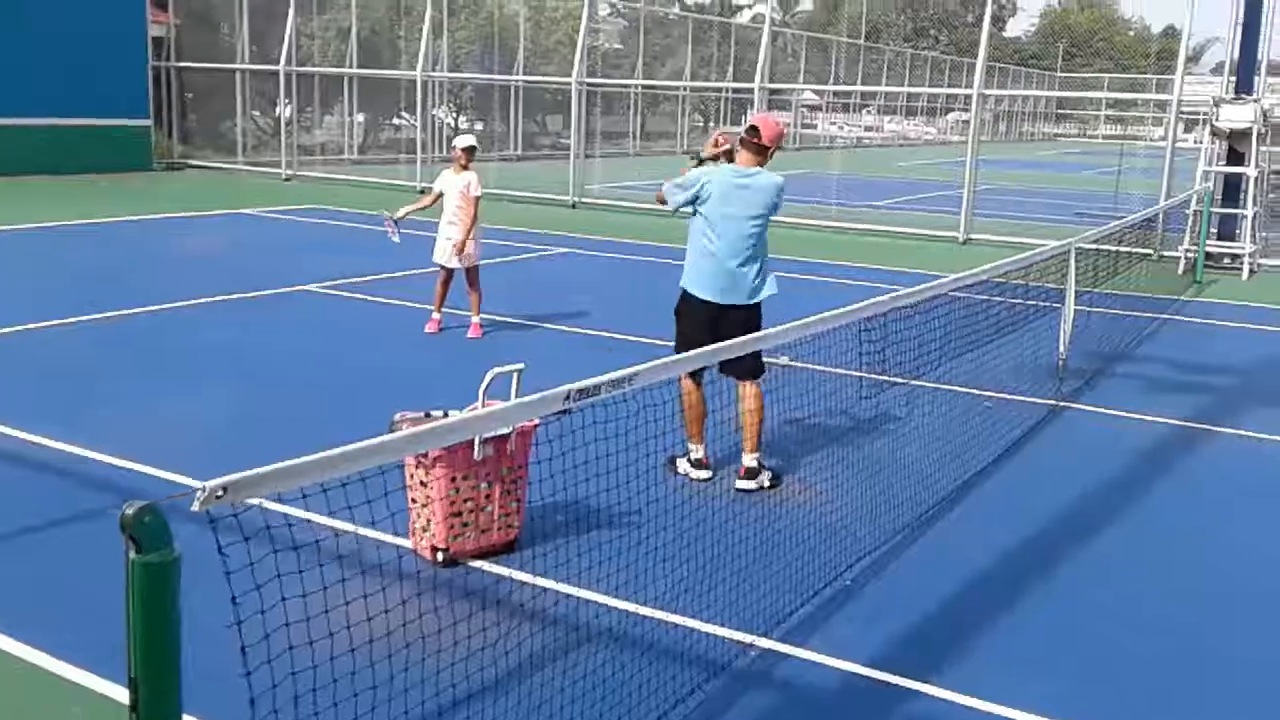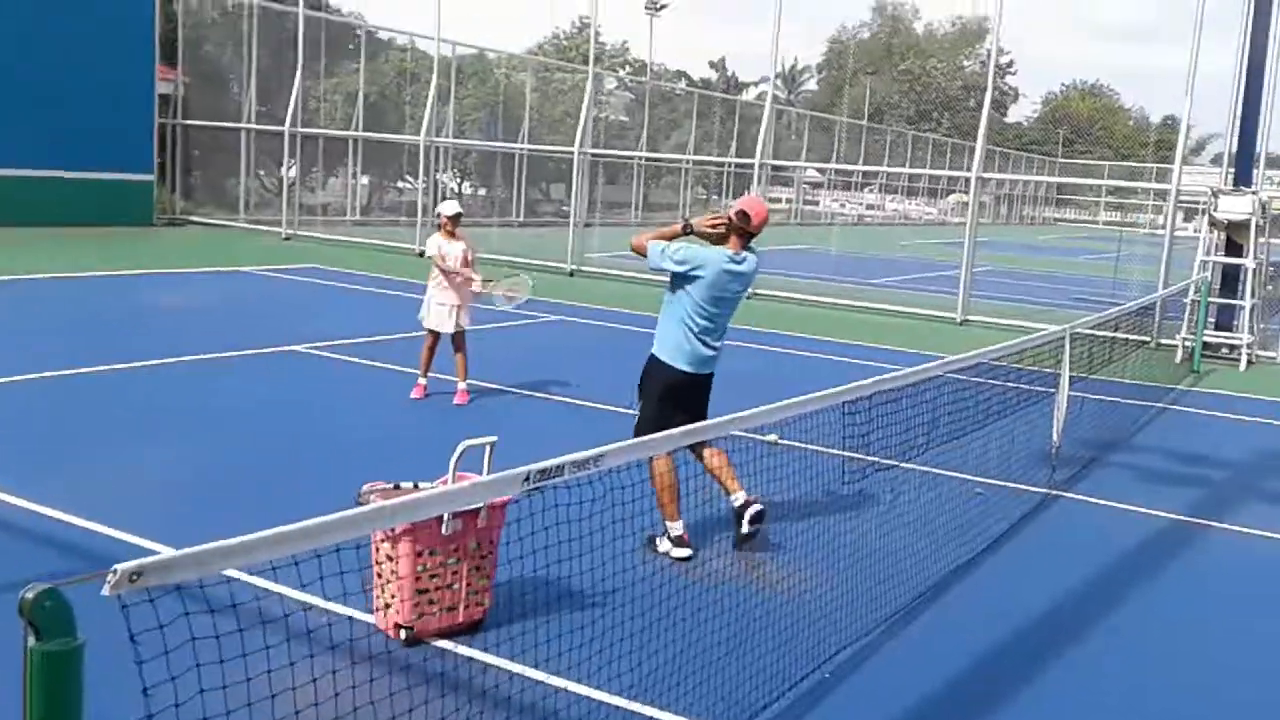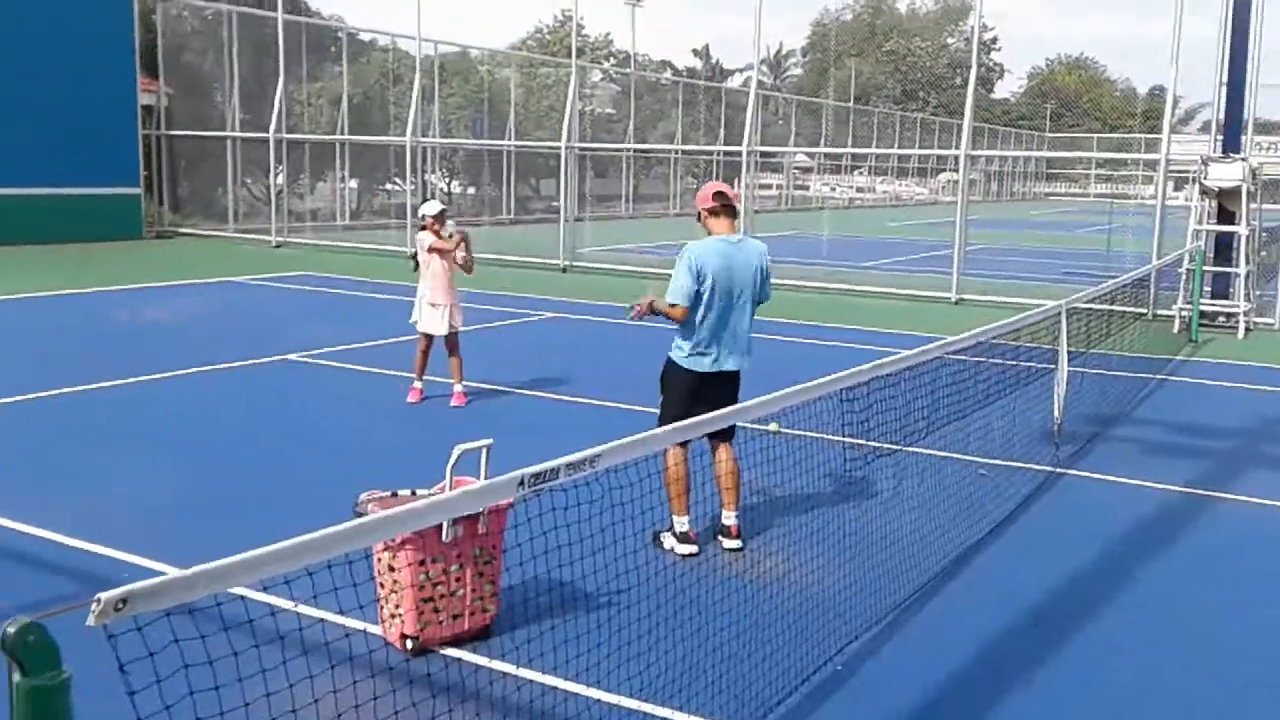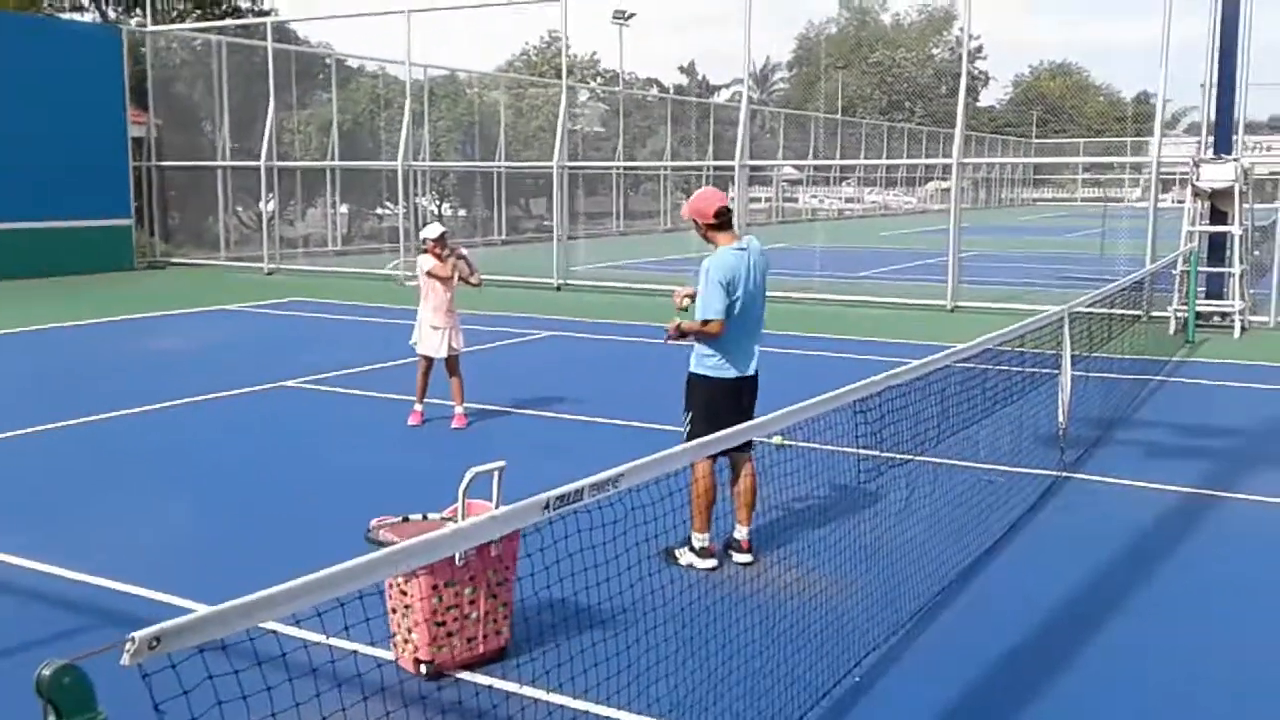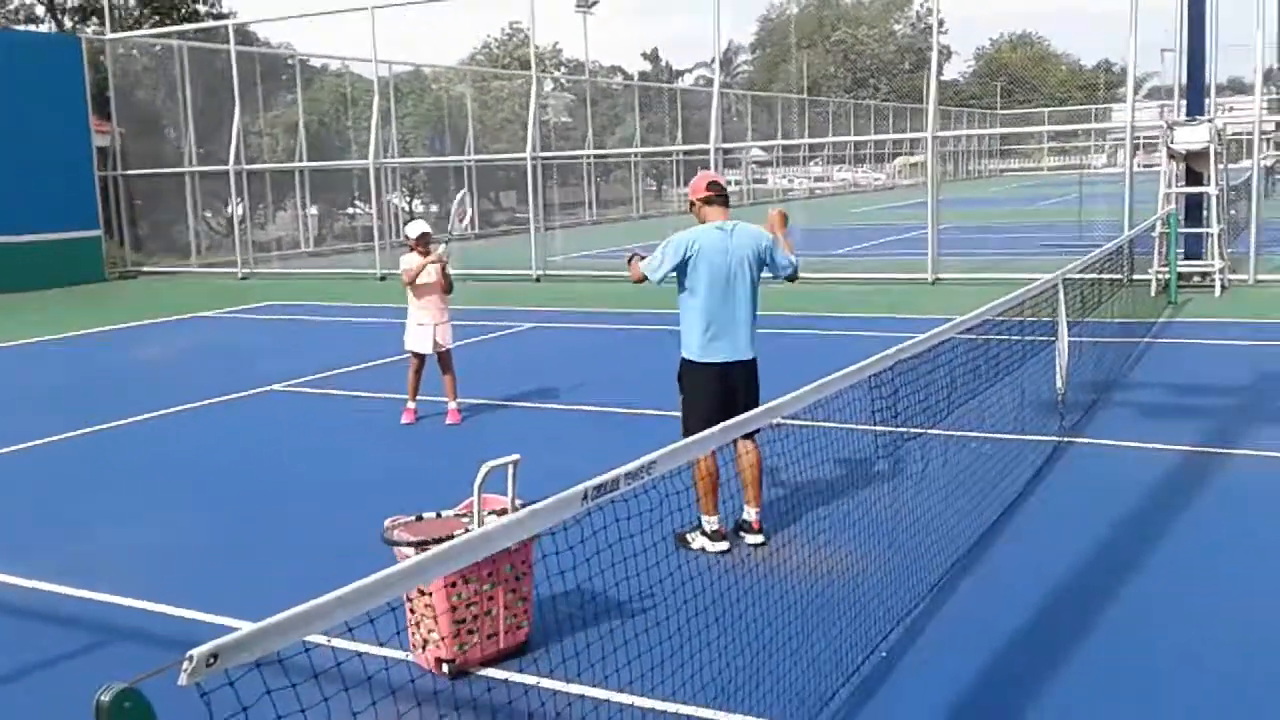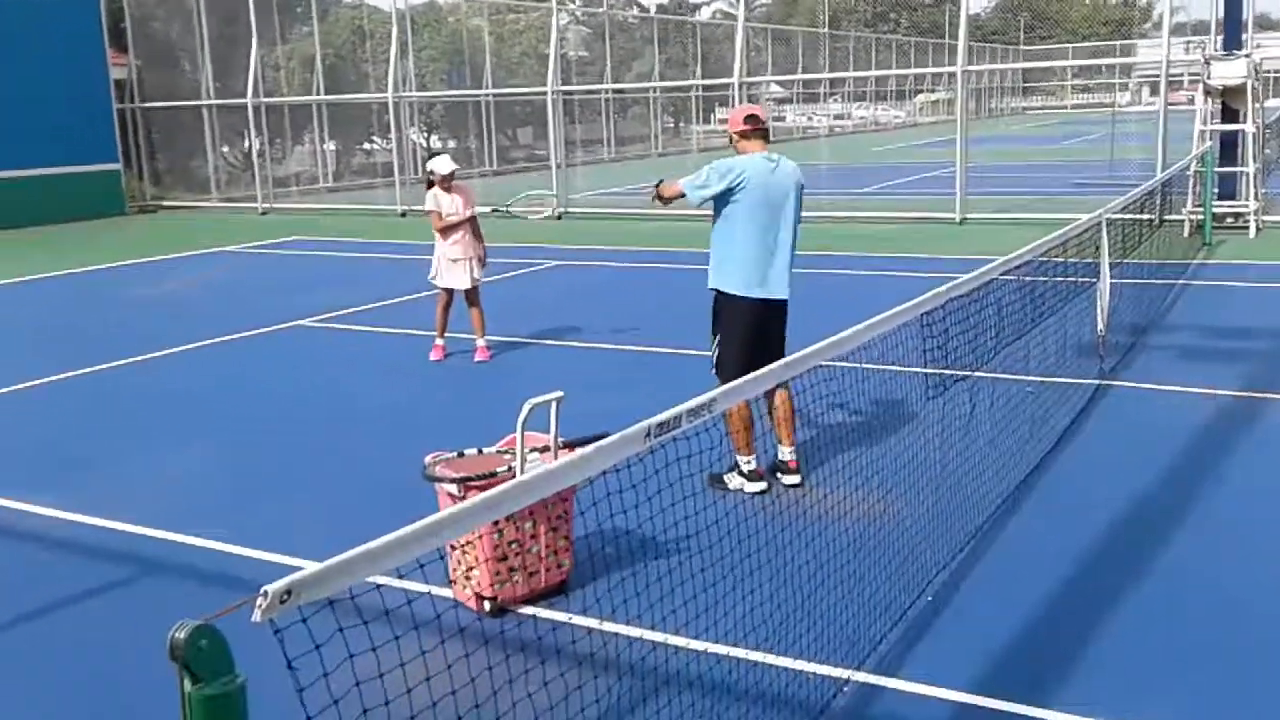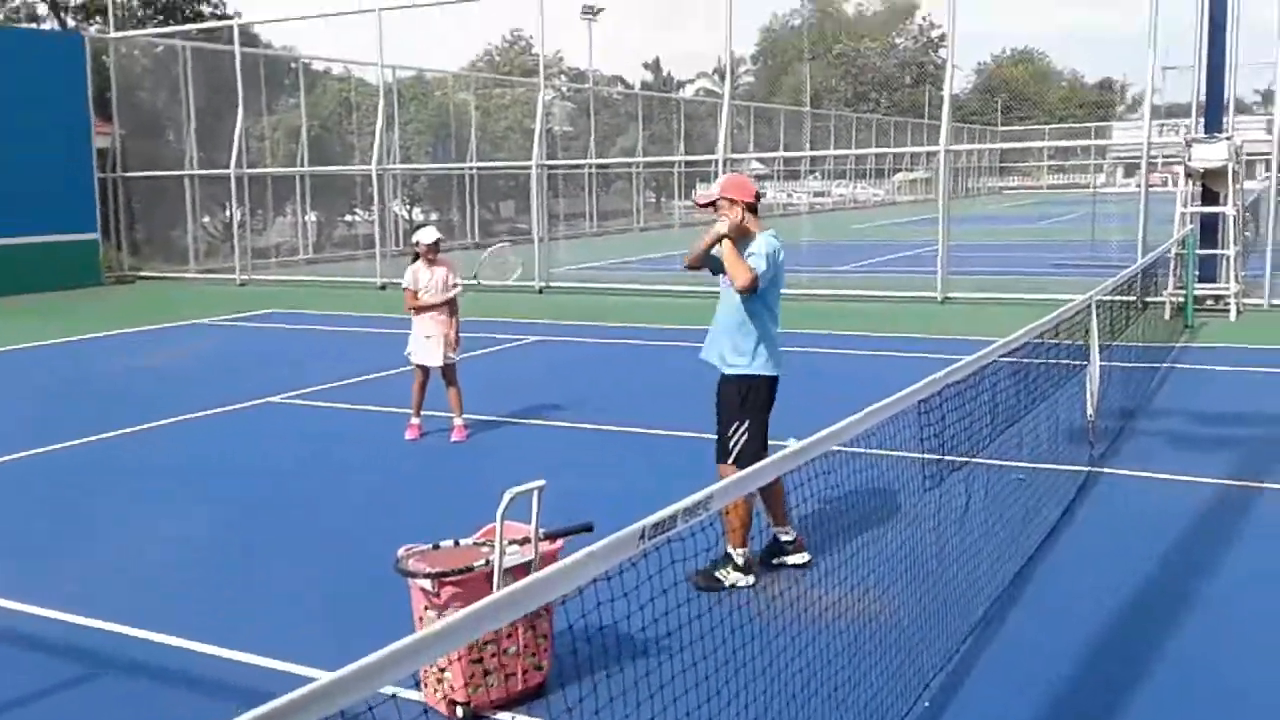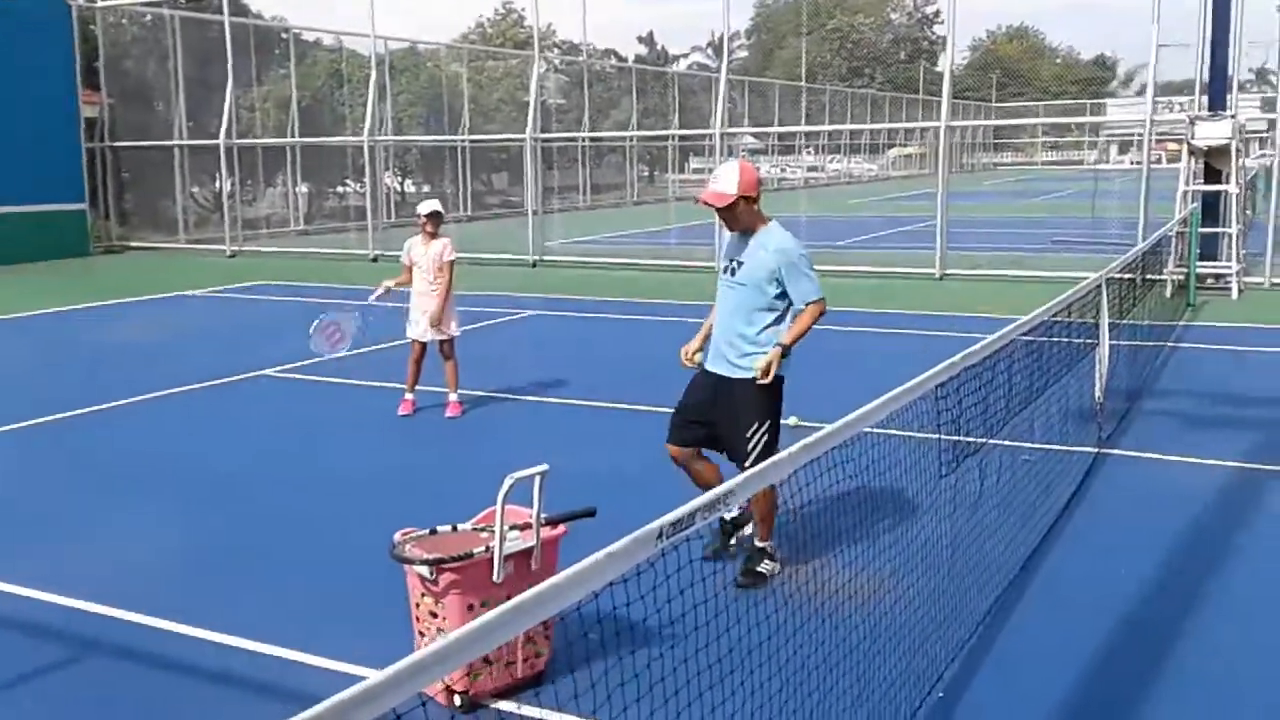
dt=0.5s
person 1, frame 1
left shoulder: (705, 178)
right shoulder: (774, 184)
left elbow: (663, 196)
left wrist: (703, 158)
right wrist: (730, 160)
left hip: (700, 294)
right hip: (745, 297)
left knee: (691, 375)
right knee: (749, 379)
left ankle: (697, 458)
right ankle: (751, 466)
person 1, frame 2
left shoulder: (696, 258)
right shoulder: (749, 265)
left elbow: (638, 243)
left wrist: (690, 227)
right wrist: (714, 237)
left hip: (668, 365)
right hip: (702, 368)
left knee: (659, 448)
right knee: (700, 442)
left ankle: (675, 536)
right ankle: (742, 500)
person 1, frame 3
left shoulder: (694, 253)
right shoulder: (758, 252)
left elbow: (678, 312)
left wrist: (652, 306)
left hip: (688, 364)
right hip: (730, 364)
left knee: (674, 443)
right knee: (723, 442)
left ankle: (681, 531)
right ankle: (730, 525)
person 1, frame 4
left shoulder: (715, 265)
right shoulder: (755, 250)
left elbow: (714, 327)
left wrist: (682, 328)
right wrist: (696, 294)
left hip: (712, 376)
right hip: (746, 373)
left knee: (701, 457)
right knee: (742, 456)
left ankle: (700, 546)
right ankle: (742, 540)
person 1, frame 5
left shoulder: (687, 241)
right shoulder: (758, 236)
left elbow: (639, 275)
right elbow: (790, 271)
left wrist: (635, 259)
right wrist: (779, 231)
left hip: (701, 358)
right hip: (743, 356)
right knee: (746, 437)
left ankle: (711, 529)
right ankle: (752, 521)
person 1, frame 6
left shoulder: (732, 169)
right shoulder: (792, 173)
left elbow: (671, 191)
left wrist: (660, 188)
left hip: (736, 293)
right hip: (775, 293)
left knee: (733, 384)
right knee: (776, 378)
left ankle: (747, 470)
right ankle: (788, 461)
person 1, frame 7
left shoulder: (764, 247)
right shoulder: (741, 243)
left elbow: (742, 282)
right elbow: (691, 262)
left wrist: (725, 241)
right wrist: (713, 238)
left hip: (749, 374)
right hip: (740, 370)
left knee: (732, 466)
right knee: (755, 462)
left ankle: (736, 561)
right ankle: (787, 541)
person 1, frame 8
left shoulder: (781, 247)
right shoulder: (732, 238)
left elbow: (815, 306)
left wrist: (781, 349)
right wrist: (701, 338)
left hip: (755, 377)
right hip: (715, 369)
left knee: (755, 468)
right knee: (680, 449)
left ankle: (763, 550)
right ankle: (734, 516)
person 2, frame 1
left shoulder: (472, 178)
right shoulder: (445, 175)
left elbow: (473, 213)
right elbow: (430, 199)
left wrist: (463, 238)
right wrist: (407, 209)
left hip: (465, 236)
right hip: (446, 234)
left knee: (472, 279)
right knee: (444, 277)
left ankle: (476, 321)
right ankle: (436, 316)
person 2, frame 2
left shoulder: (463, 243)
right shoulder: (433, 241)
left elbow: (469, 270)
right elbow: (441, 267)
left wrist: (475, 280)
right wrist: (462, 271)
left hip: (459, 300)
right hip: (437, 298)
left knee: (459, 344)
right knee: (430, 342)
left ankle: (462, 387)
right ankle: (421, 382)
person 2, frame 3
left shoulder: (451, 241)
right shoulder: (422, 237)
left elbow: (468, 269)
right elbow: (449, 247)
left wrist: (466, 242)
right wrist: (460, 237)
left hip: (449, 300)
right hip: (429, 300)
left knee: (453, 346)
right knee: (424, 345)
left ankle: (458, 389)
right ankle: (417, 386)
person 2, frame 4
left shoulder: (453, 264)
right shoulder: (423, 260)
left elbow: (476, 281)
right elbow: (446, 273)
left wrist: (464, 258)
right wrist: (453, 256)
left hip: (449, 322)
right hip: (429, 322)
left knee: (453, 368)
right knee: (424, 367)
left ankle: (459, 411)
right ankle: (417, 409)
person 2, frame 5
left shoulder: (439, 258)
right shoulder: (406, 259)
left elbow: (448, 290)
right elbow: (408, 281)
left wrist: (442, 268)
right wrist: (424, 263)
left hip: (439, 318)
right hip: (417, 319)
left knee: (446, 363)
right knee: (416, 364)
left ankle: (453, 407)
right ankle: (410, 407)
person 2, frame 6
left shoulder: (463, 190)
right shoulder: (433, 195)
left elbow: (474, 222)
right elbow: (438, 226)
left wrist: (482, 247)
right wrist: (464, 217)
left hip: (469, 252)
right hip: (447, 254)
left knee: (473, 299)
right knee: (444, 300)
left ankle: (481, 343)
right ankle: (439, 343)
person 2, frame 7
left shoulder: (446, 268)
right shoulder: (413, 271)
left elbow: (453, 302)
right elbow: (410, 304)
left wrist: (454, 329)
right wrist: (438, 300)
left hip: (444, 331)
right hip: (422, 332)
left knee: (450, 378)
right knee: (420, 378)
left ankle: (458, 423)
right ankle: (414, 422)
person 2, frame 8
left shoulder: (445, 244)
right shoulder: (411, 244)
left elbow: (447, 279)
right elbow: (408, 276)
left wrist: (439, 308)
right wrist: (393, 282)
left hip: (440, 306)
right hip: (418, 307)
left knee: (448, 353)
right knee: (416, 354)
left ankle: (453, 399)
right ankle: (408, 397)
